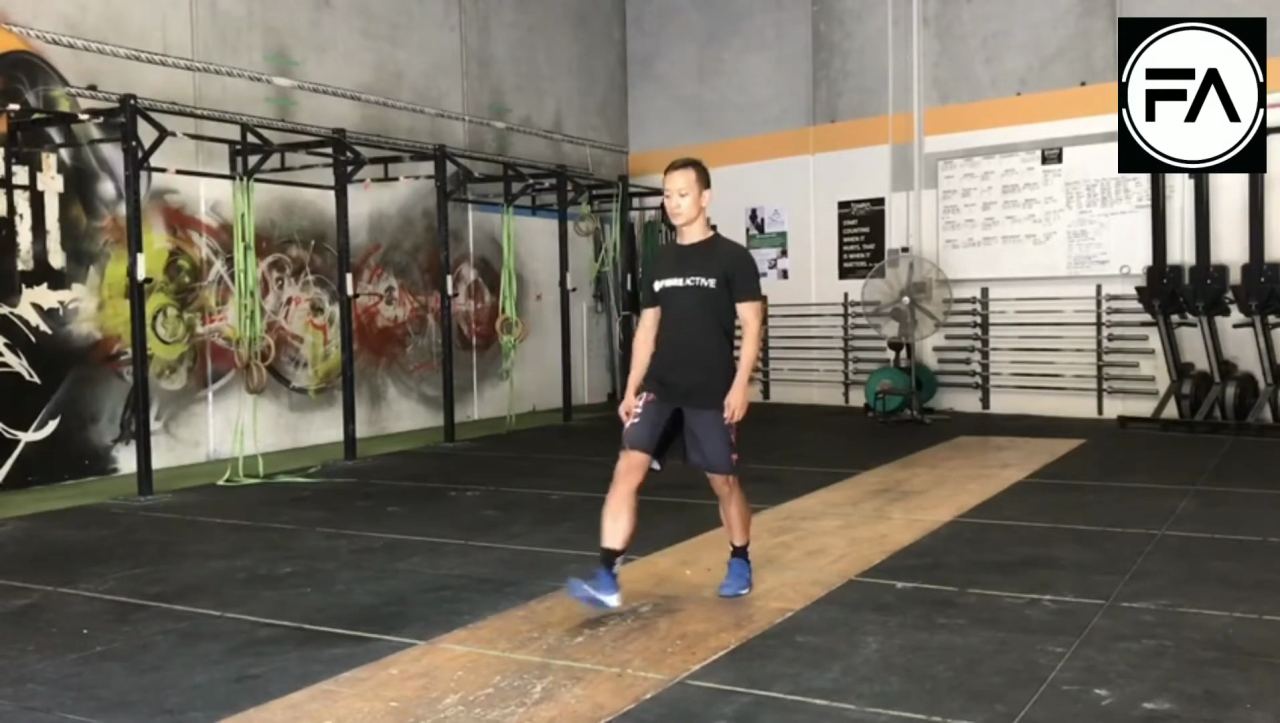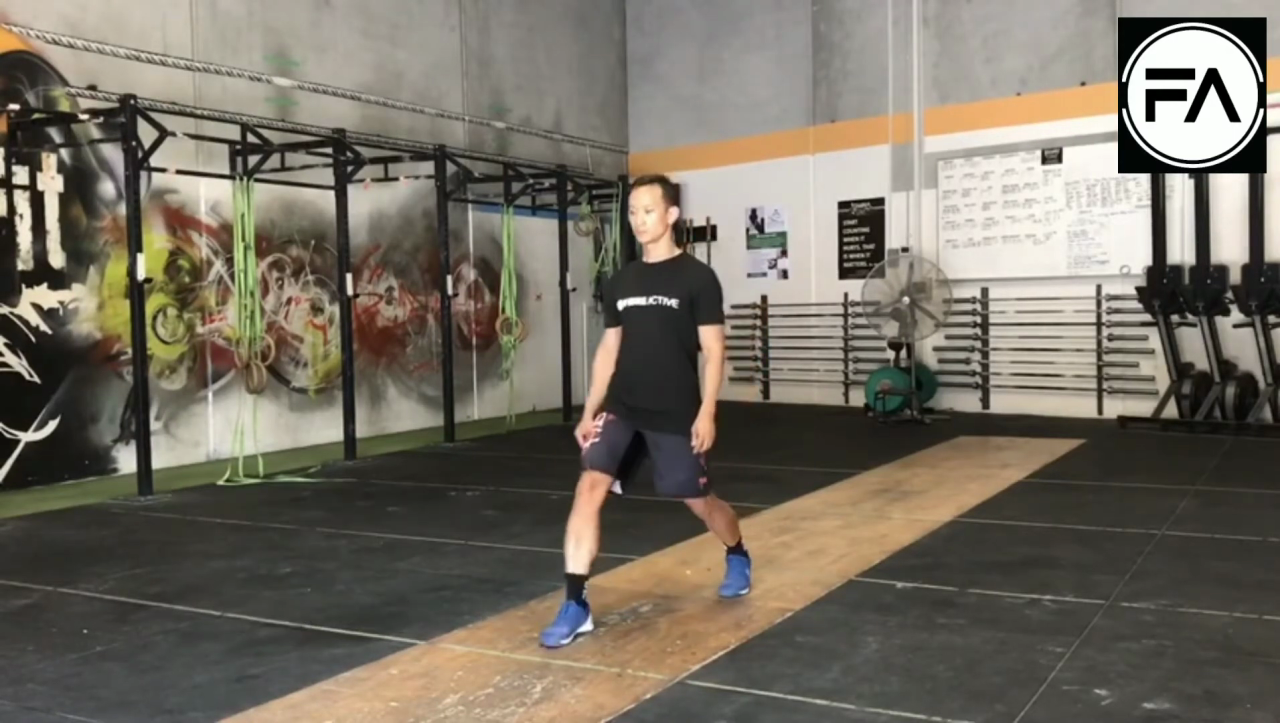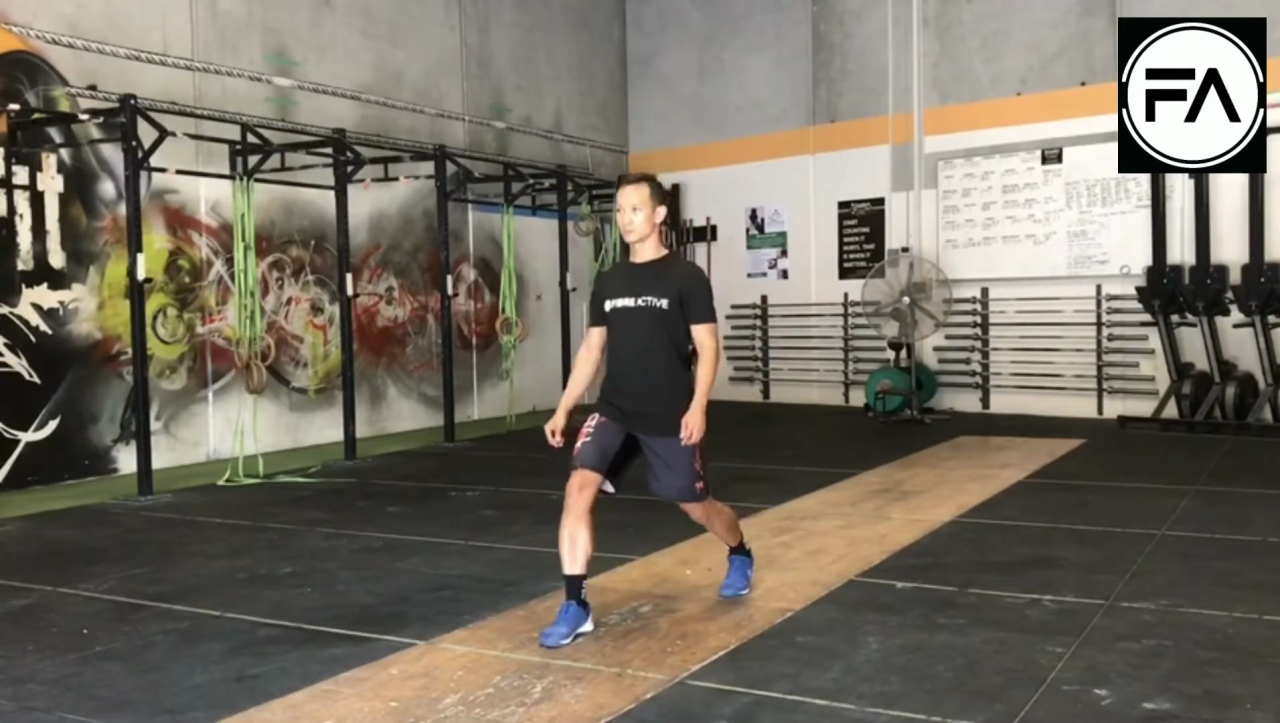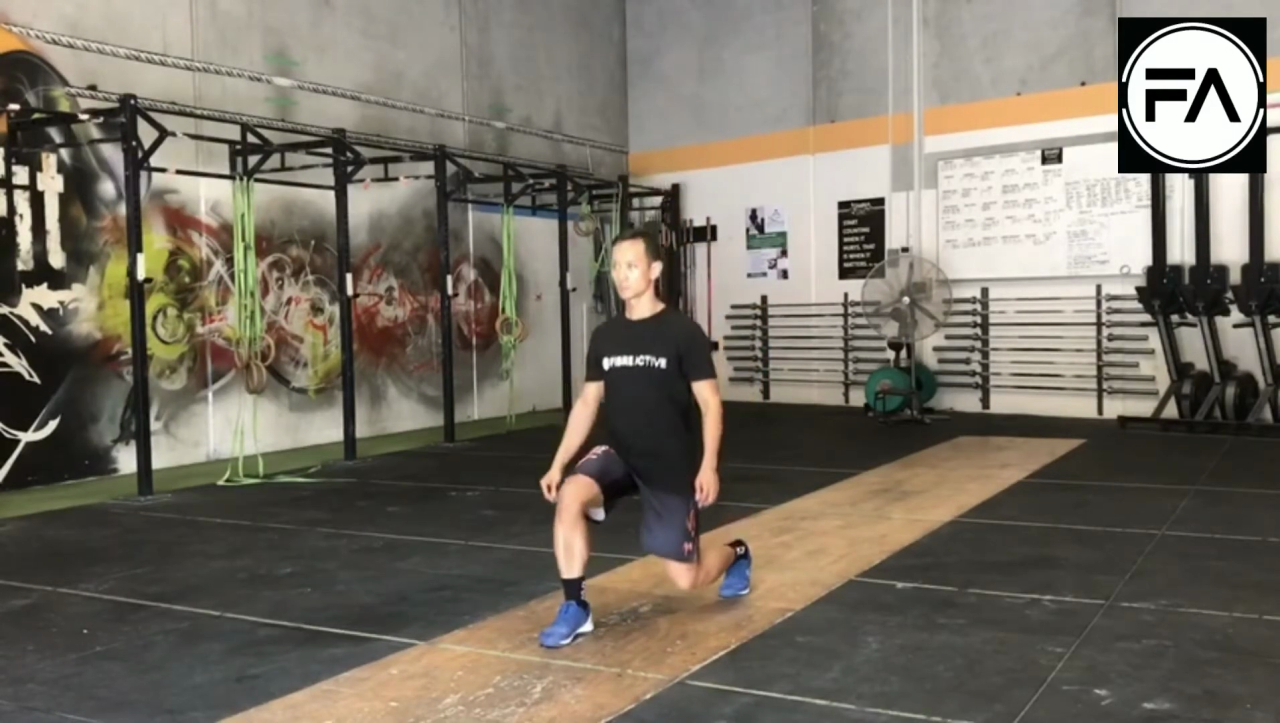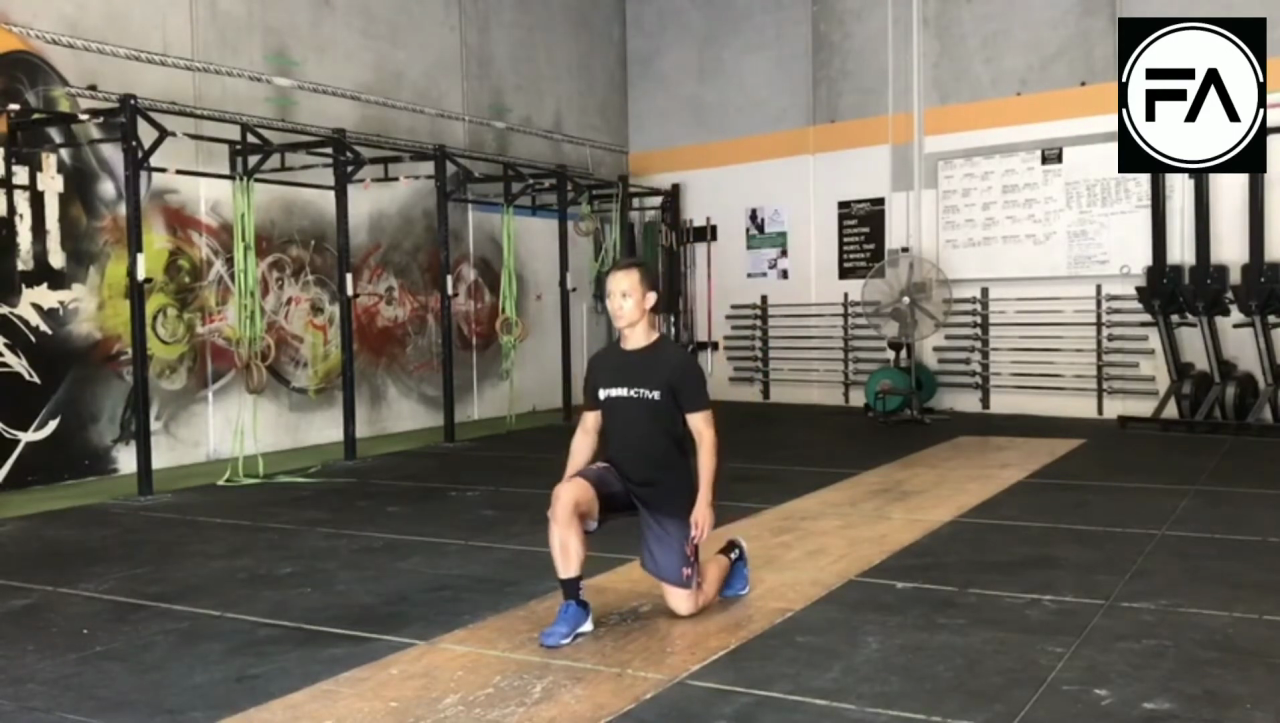
dt=0.3s
person 1, frame 1
left shoulder: (732, 257)
right shoulder: (660, 262)
left elbow: (751, 325)
left wrist: (740, 384)
right wrist: (631, 389)
left hip: (711, 392)
right hip: (661, 386)
left knee: (724, 482)
right knee: (627, 471)
left ankle: (740, 562)
right ankle: (606, 577)
person 1, frame 2
left shoulder: (696, 277)
right shoulder: (621, 281)
left elbow: (714, 349)
right elbow: (609, 348)
left wrist: (707, 411)
right wrist: (590, 409)
left hip: (675, 414)
right hip: (621, 409)
left knee: (701, 501)
right knee: (588, 490)
left ankle: (737, 556)
right ankle: (575, 605)
person 1, frame 3
left shoulder: (686, 276)
right shoulder: (608, 281)
left elbow: (707, 347)
right elbow: (592, 348)
left wrist: (697, 407)
right wrist: (563, 409)
left hip: (668, 417)
right hip: (613, 411)
left knee: (697, 507)
right knee: (578, 489)
left ankle: (740, 554)
right ankle: (575, 606)
person 1, frame 4
left shoulder: (683, 332)
right shoulder: (604, 336)
left elbow: (709, 402)
right elbow: (587, 402)
left wrist: (709, 465)
right wrist: (557, 464)
left hip: (671, 464)
right hip: (619, 454)
left knee: (686, 576)
right knee: (570, 497)
left ankle: (736, 553)
right ankle: (574, 608)
person 1, frame 5
left shoulder: (677, 363)
right shoulder: (600, 364)
left elbow: (705, 434)
right elbow: (588, 430)
left wrist: (704, 500)
right wrist: (561, 486)
left hip: (668, 488)
right hip: (616, 476)
left knee: (685, 604)
right knee: (564, 500)
left ankle: (732, 555)
right ankle: (574, 609)
